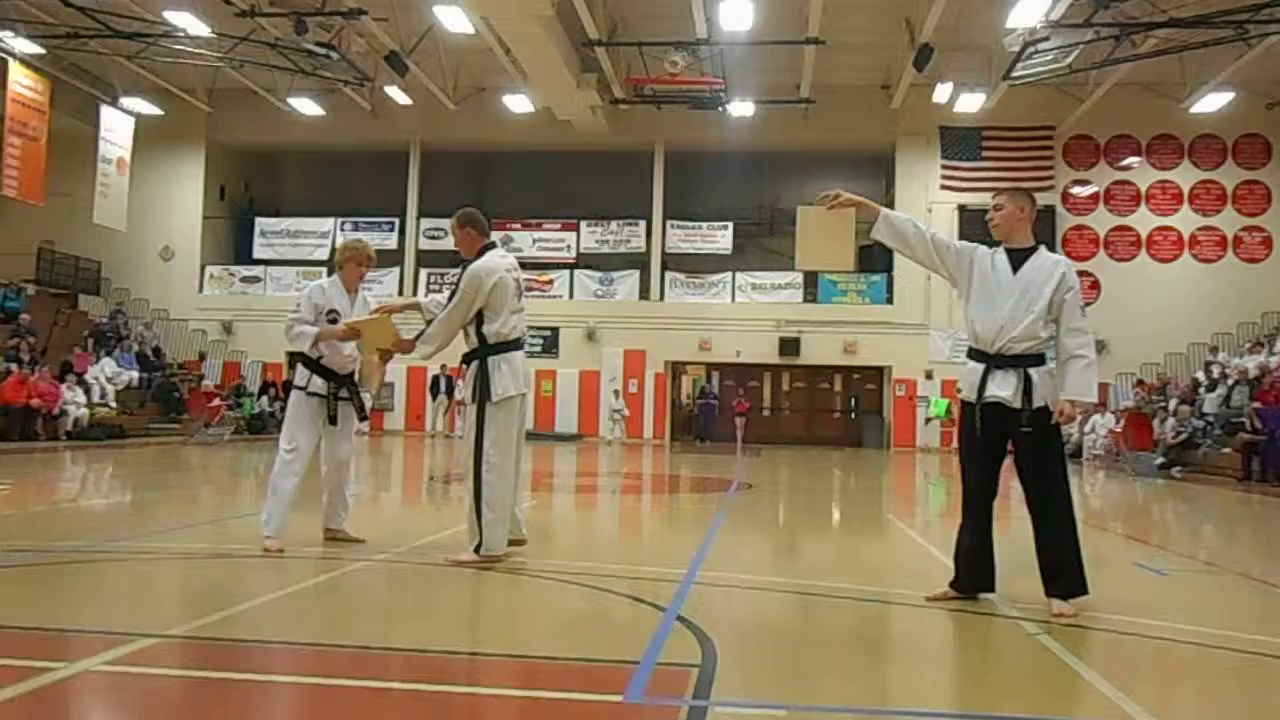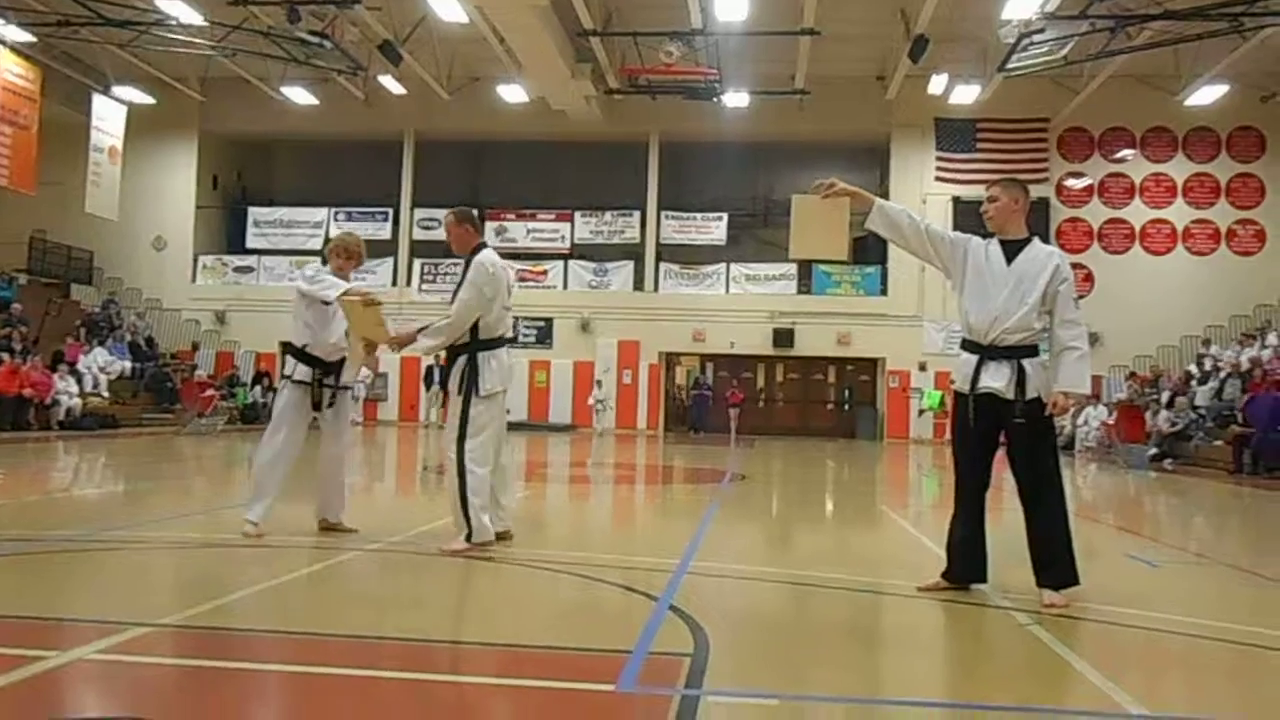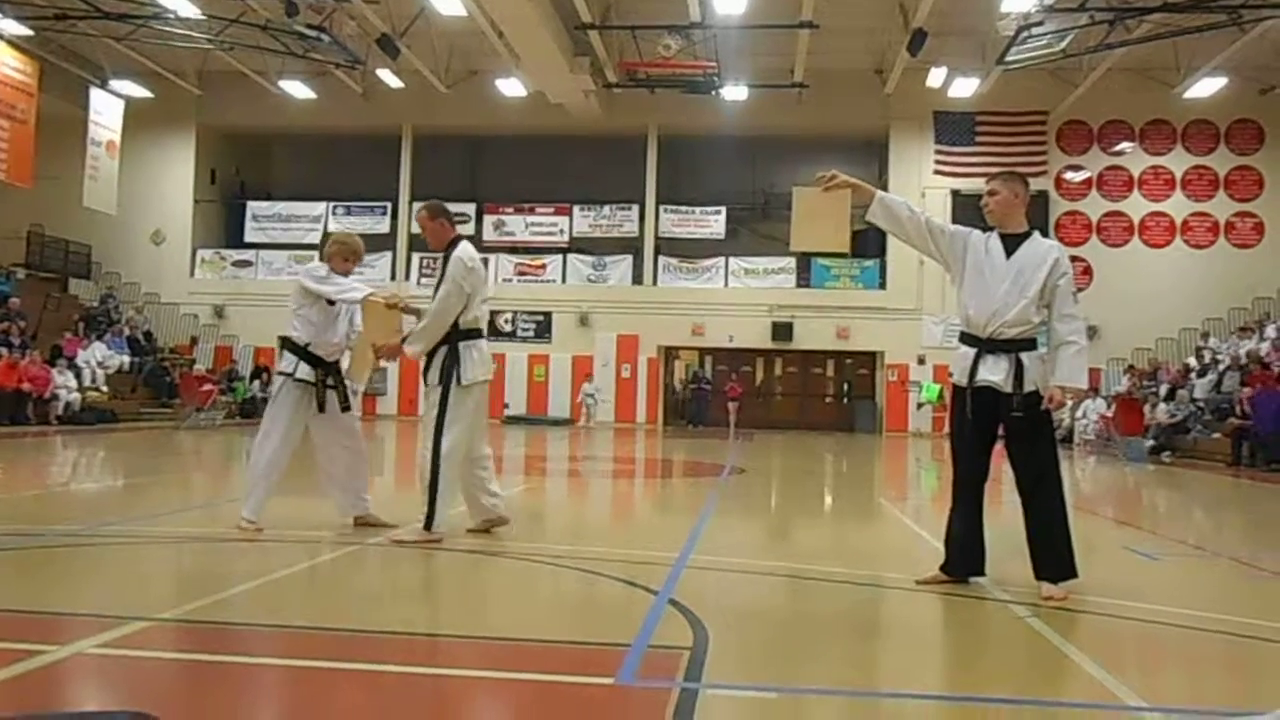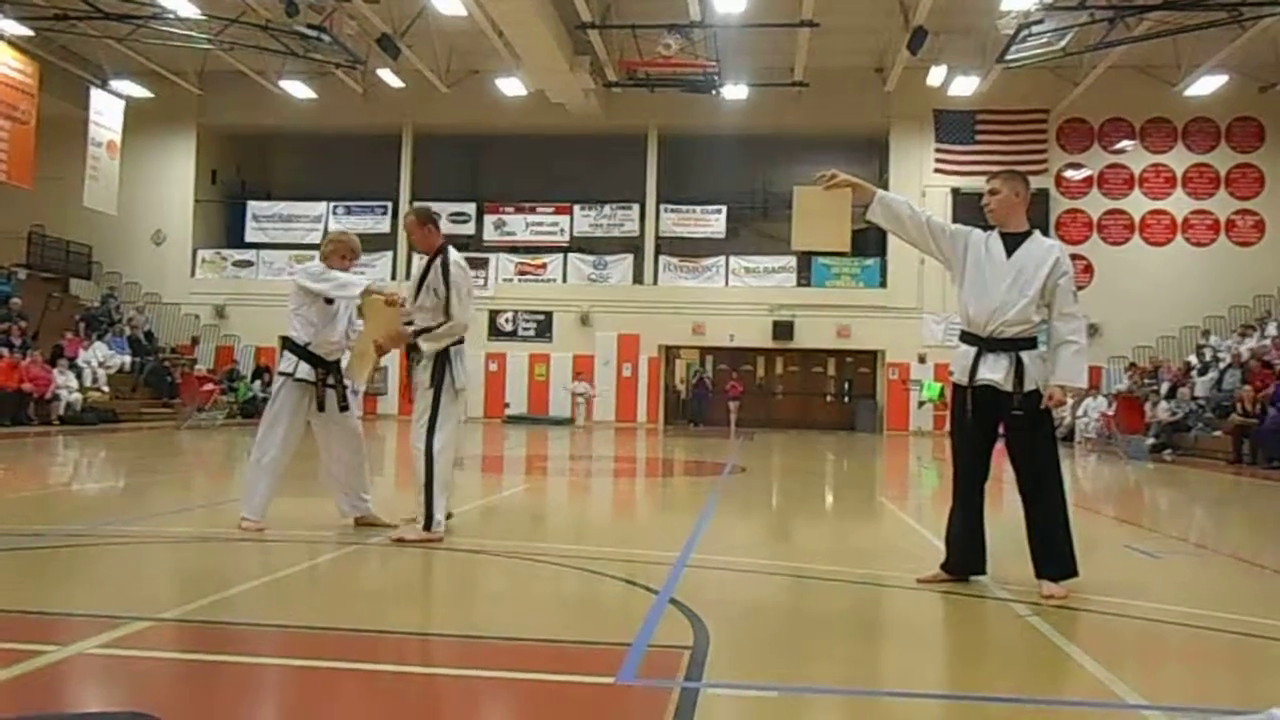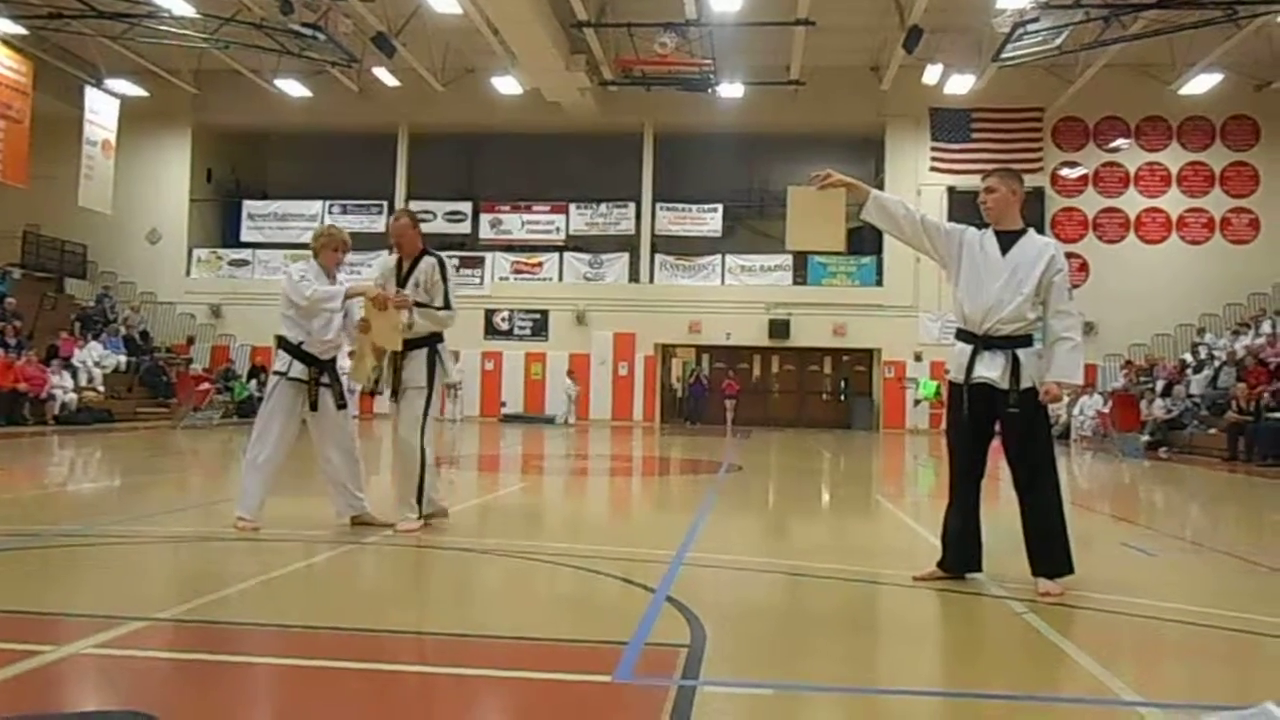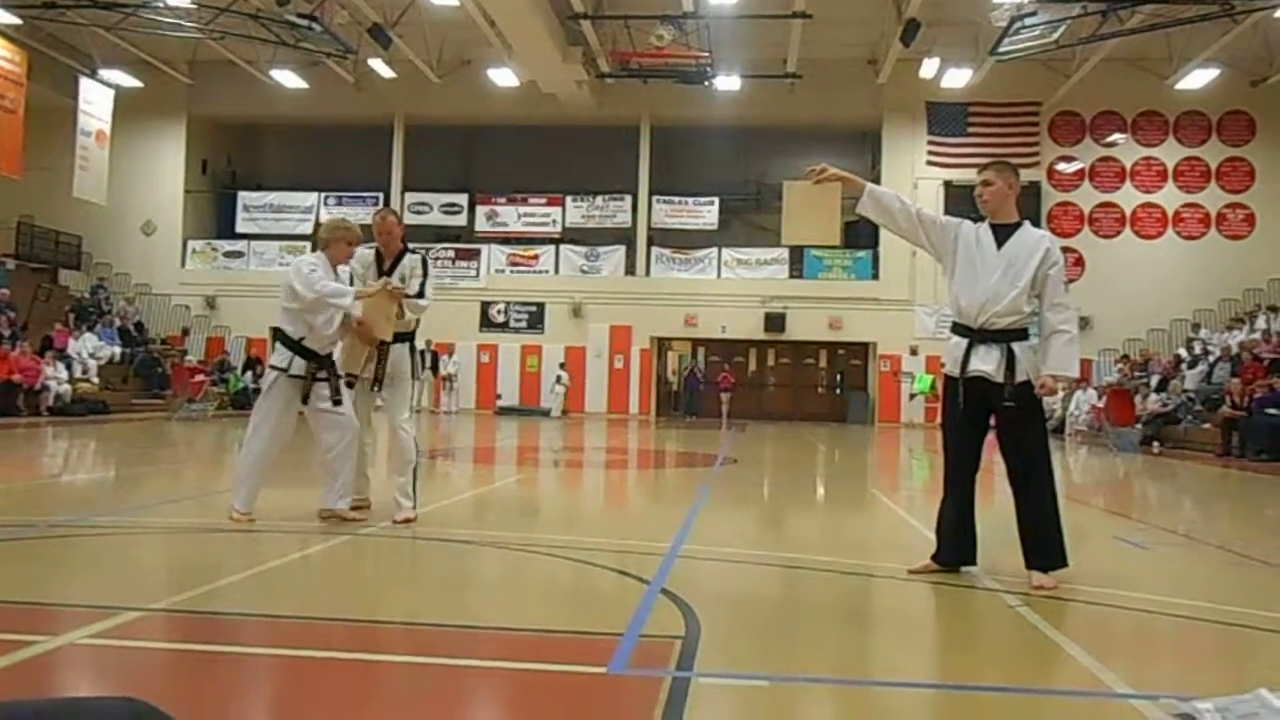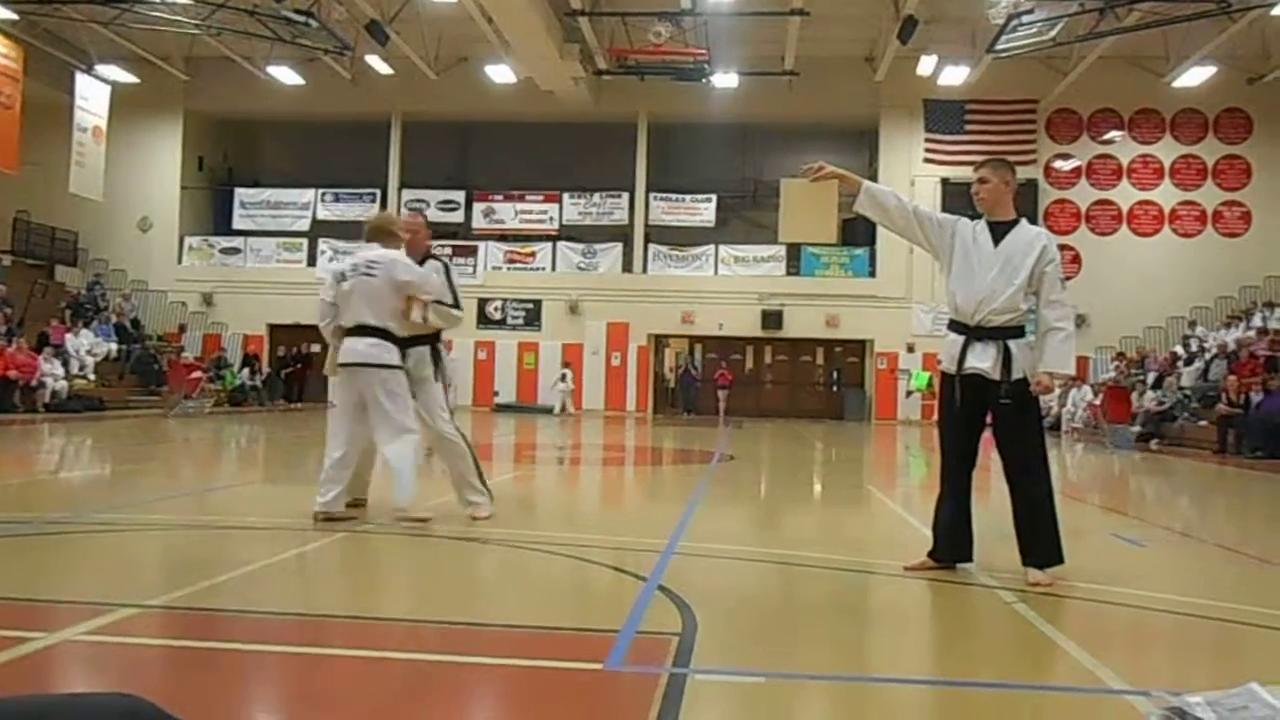
dt=0.5s
person 1, frame 1
left shoulder: (1057, 270)
right shoulder: (973, 260)
left elbow: (1075, 337)
right elbow: (918, 238)
left wrist: (1071, 395)
right wrist: (861, 205)
left hip: (1032, 388)
right hip: (981, 386)
left knee: (1047, 494)
right knee: (976, 491)
left ankle: (1061, 589)
right ankle: (969, 579)
person 1, frame 2
left shoulder: (1051, 261)
right shoulder: (967, 251)
left elbow: (1069, 328)
right elbow: (912, 229)
left wrist: (1064, 387)
right wrist: (855, 194)
left hip: (1025, 379)
right hip: (975, 377)
left knee: (1039, 485)
right knee: (969, 483)
left ankle: (1052, 580)
right ankle: (961, 570)
person 1, frame 3
left shoulder: (1050, 255)
right shoulder: (967, 245)
left elbow: (1067, 322)
right elbow: (912, 221)
left wrist: (1061, 381)
right wrist: (856, 187)
left hip: (1023, 374)
right hip: (973, 370)
left knee: (1037, 478)
right knee: (966, 475)
left ankle: (1051, 573)
right ankle: (959, 563)
person 1, frame 4
left shoulder: (1051, 254)
right shoulder: (968, 244)
left elbow: (1067, 322)
right elbow: (912, 220)
left wrist: (1061, 381)
right wrist: (857, 186)
left hip: (1024, 372)
right hip: (974, 369)
left knee: (1038, 477)
right knee: (967, 474)
left ankle: (1052, 571)
right ankle: (960, 562)
person 1, frame 5
left shoulder: (1046, 251)
right shoulder: (962, 242)
left elbow: (1062, 319)
right elbow: (908, 219)
left wrist: (1058, 377)
right wrist: (850, 185)
left hip: (1020, 370)
right hip: (970, 367)
left knee: (1034, 474)
right knee: (963, 471)
left ankle: (1047, 569)
right ankle: (957, 560)
person 1, frame 6
left shoulder: (1041, 245)
right shoulder: (958, 235)
left elbow: (1058, 312)
right elbow: (903, 213)
left wrist: (1053, 370)
right wrist: (846, 179)
left hip: (1015, 362)
right hip: (965, 360)
left knee: (1028, 468)
right knee: (958, 465)
left ankle: (1041, 561)
right ankle: (951, 552)
person 1, frame 7
left shoulder: (1038, 242)
right shoulder: (955, 233)
left elbow: (1055, 309)
right elbow: (900, 210)
left wrist: (1049, 368)
right wrist: (843, 176)
left hip: (1011, 360)
right hip: (962, 358)
left knee: (1025, 465)
right knee: (955, 462)
left ankle: (1037, 559)
right ankle: (948, 549)
person 2, frame 1
left shoulder: (480, 270)
right shoulder: (506, 262)
left elbow: (451, 320)
right elbow: (452, 304)
left wrist: (413, 344)
right wrist: (407, 304)
left hip: (493, 370)
right hip: (512, 365)
left knee: (487, 458)
right knee: (505, 456)
left ankle: (489, 544)
right ankle: (510, 529)
person 2, frame 2
left shoulder: (480, 265)
right shoulder: (491, 263)
left elbow: (459, 319)
left wrist: (415, 336)
right wrist: (425, 336)
left hip: (478, 366)
right hip: (489, 362)
left knee: (465, 448)
right knee: (489, 449)
left ankle: (477, 531)
right ankle: (498, 523)
person 2, frame 3
left shoulder: (458, 259)
right shoulder: (462, 254)
left elbow: (441, 317)
left wrist: (404, 346)
left hip: (457, 358)
right hip: (467, 355)
left knee: (439, 442)
right knee: (472, 442)
left ankle: (431, 525)
right ankle: (491, 509)
person 2, frame 4
left shoulder: (450, 265)
right shoulder: (432, 263)
left elbow: (458, 322)
left wrist: (412, 338)
left hip: (441, 362)
right hip: (432, 360)
left knee: (429, 439)
right knee: (435, 438)
left ankle: (431, 524)
right ankle: (435, 509)
person 2, frame 5
left shoulder: (436, 265)
right shoulder: (387, 267)
left elbow: (446, 315)
right elbow: (377, 305)
left wrist: (411, 307)
right wrist: (377, 311)
left hip: (424, 358)
right hip: (397, 359)
left knee: (413, 437)
right knee: (405, 438)
left ankle: (415, 510)
right ankle: (429, 503)
person 2, frame 6
left shoulder: (416, 262)
right shoulder: (361, 259)
left elbow: (420, 303)
left wrist: (399, 303)
left hip: (399, 352)
right hip: (365, 351)
left knee: (401, 425)
right knee: (356, 426)
left ankle: (406, 502)
right ankle: (359, 495)
person 2, frame 7
left shoulder: (438, 268)
left elbow: (455, 315)
left hip: (422, 357)
left knee: (441, 427)
left ankle: (478, 497)
right ankle: (356, 493)
person 3, frame 1
left shoulder: (363, 302)
right shoulder: (318, 291)
right elbow: (294, 331)
right wrist: (330, 334)
left hip: (344, 387)
right hip: (312, 382)
left knee: (340, 459)
right knee: (294, 453)
left ankle: (333, 524)
right ankle: (272, 531)
person 3, frame 2
left shoulder: (357, 297)
right shoulder: (313, 275)
right elbow: (324, 285)
left wrist: (368, 346)
right wrist: (356, 292)
left hip: (335, 376)
right hip: (302, 371)
left knee: (336, 448)
right knee: (280, 444)
left ankle: (330, 515)
right ankle: (255, 516)
person 3, frame 3
left shoulder: (349, 296)
right shoulder: (311, 275)
left elbow: (356, 334)
right elbow: (341, 288)
right wrist: (379, 298)
left hip: (329, 375)
right hip: (299, 370)
left knee: (347, 443)
right knee: (276, 441)
left ankle: (360, 511)
right ankle: (250, 513)
person 3, frame 4
left shoulder: (349, 294)
right shoulder: (308, 274)
left elbow: (354, 335)
right elbow: (335, 280)
right wrist: (379, 290)
left hip: (329, 374)
right hip: (298, 370)
left knee: (348, 442)
right knee: (275, 441)
left ankle: (360, 510)
right ankle: (251, 512)
person 3, frame 5
left shoulder: (341, 288)
right shoulder: (298, 273)
left elbow: (351, 327)
right elbow: (312, 296)
left wrist: (367, 328)
right wrist: (359, 290)
left hip: (324, 373)
right hip: (293, 368)
left knee: (341, 443)
right knee: (270, 442)
left ankle: (357, 510)
right ankle: (247, 512)
person 3, frame 6
left shoulder: (334, 277)
right shoulder: (304, 266)
right elbow: (320, 293)
left wrist: (354, 324)
right wrist: (366, 291)
left hip: (321, 368)
right hip: (291, 363)
left knee: (342, 430)
right knee: (265, 435)
left ankle: (335, 503)
right ankle: (242, 504)
person 3, frame 7
left shoulder: (343, 268)
right shoulder: (396, 261)
left elbow: (326, 318)
right elbow: (436, 289)
right wrist: (406, 297)
left hip: (350, 353)
right hip: (382, 353)
left knee: (346, 432)
right knee: (402, 430)
left ankle: (328, 502)
right ankle: (403, 502)
